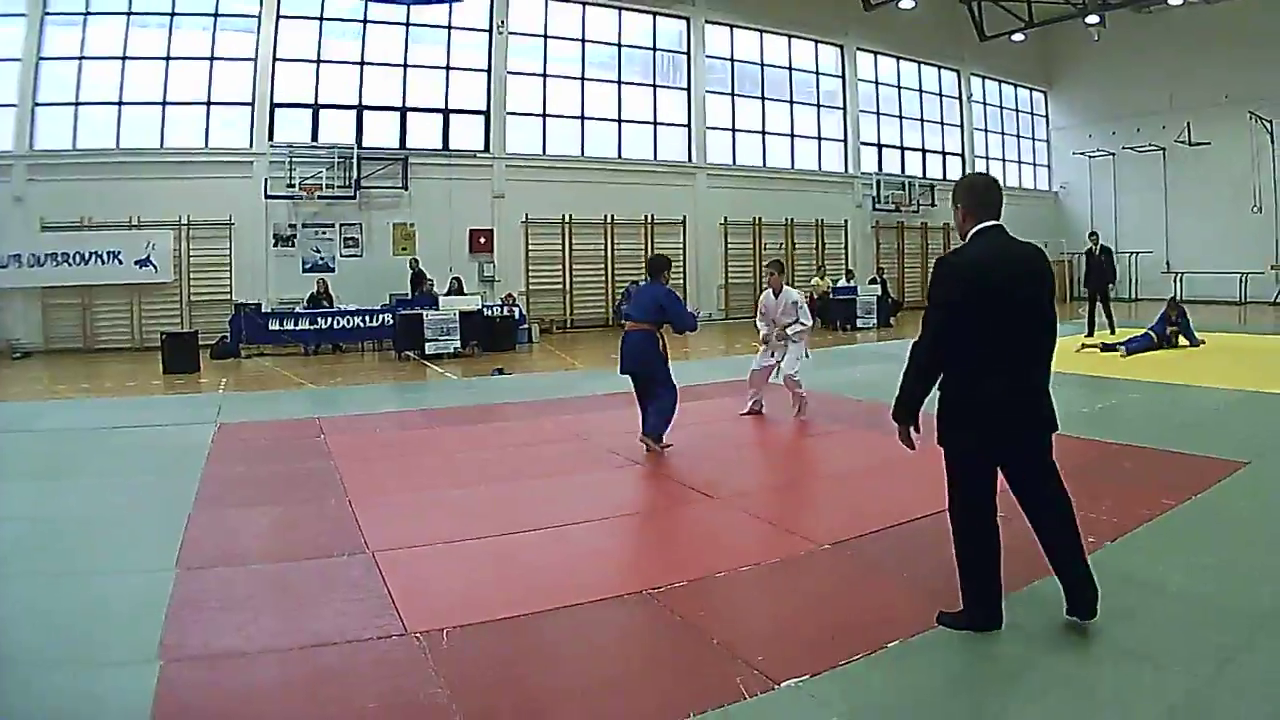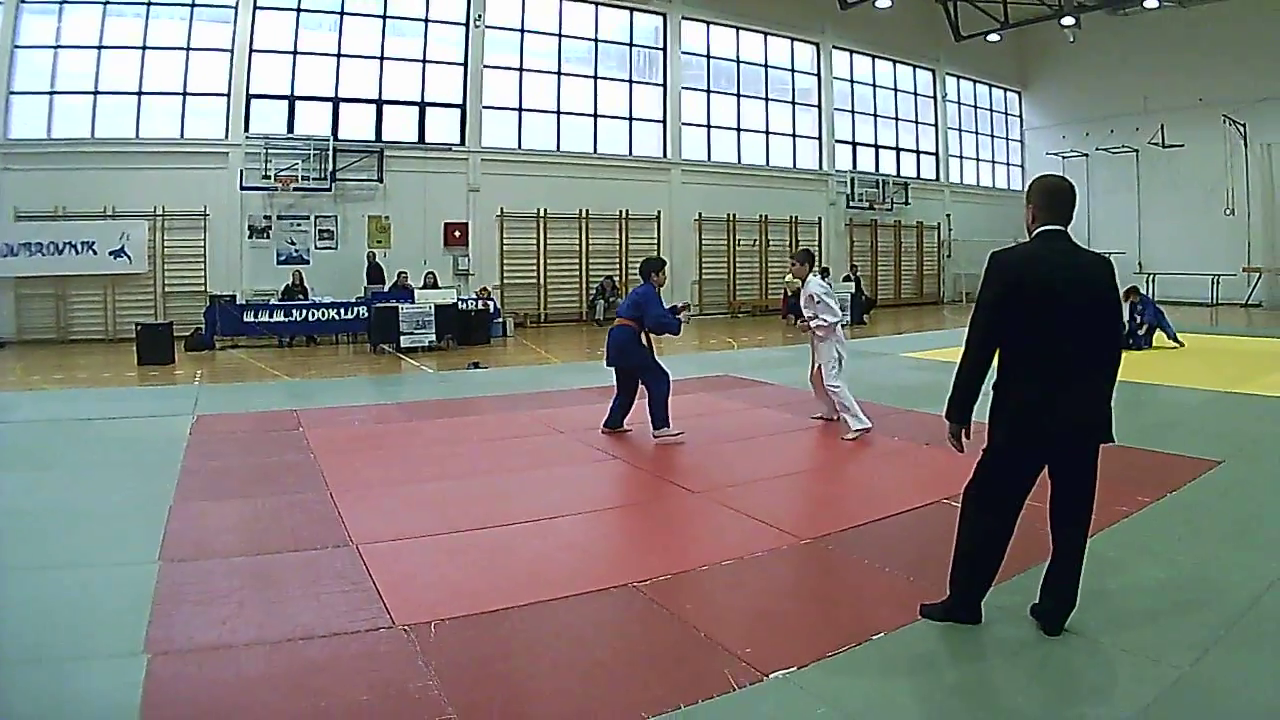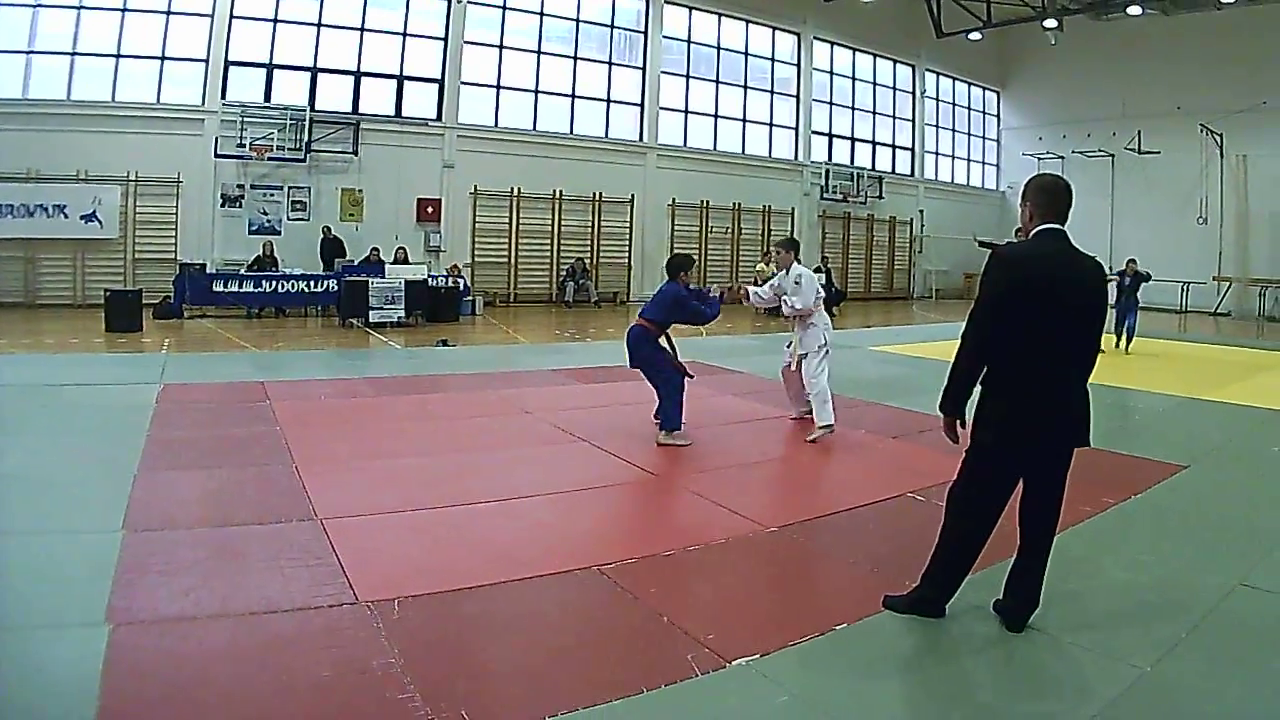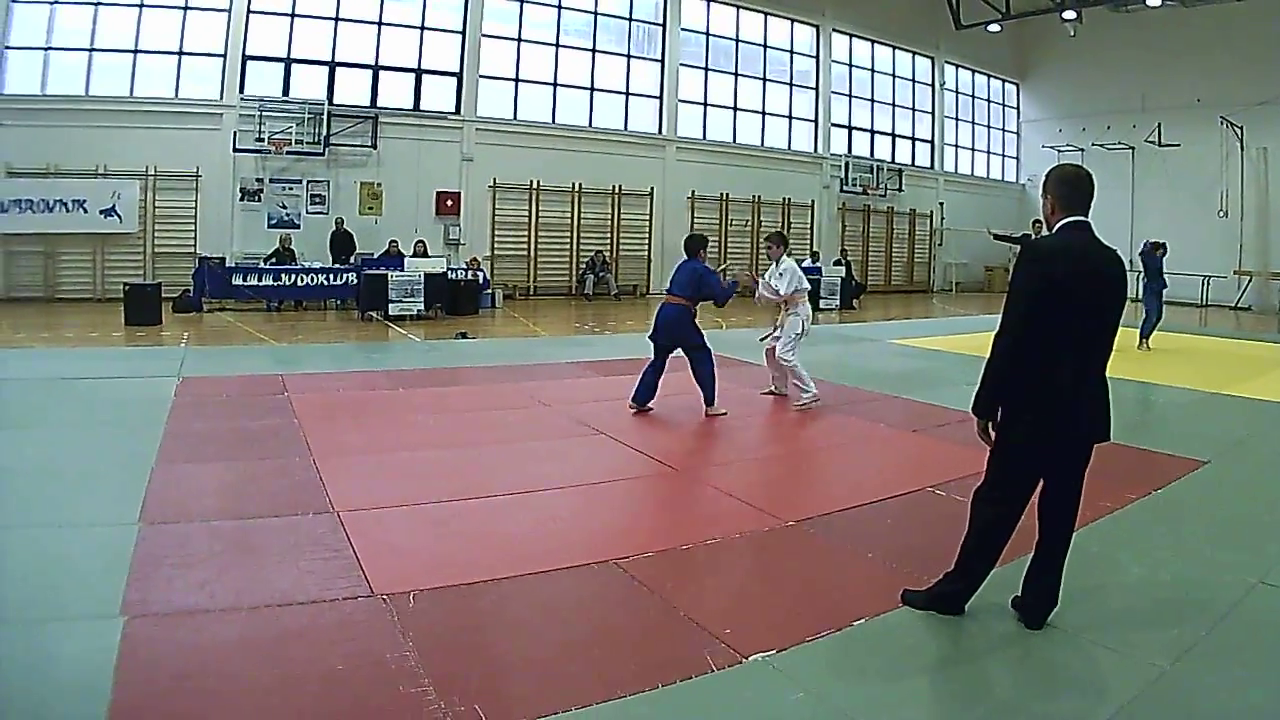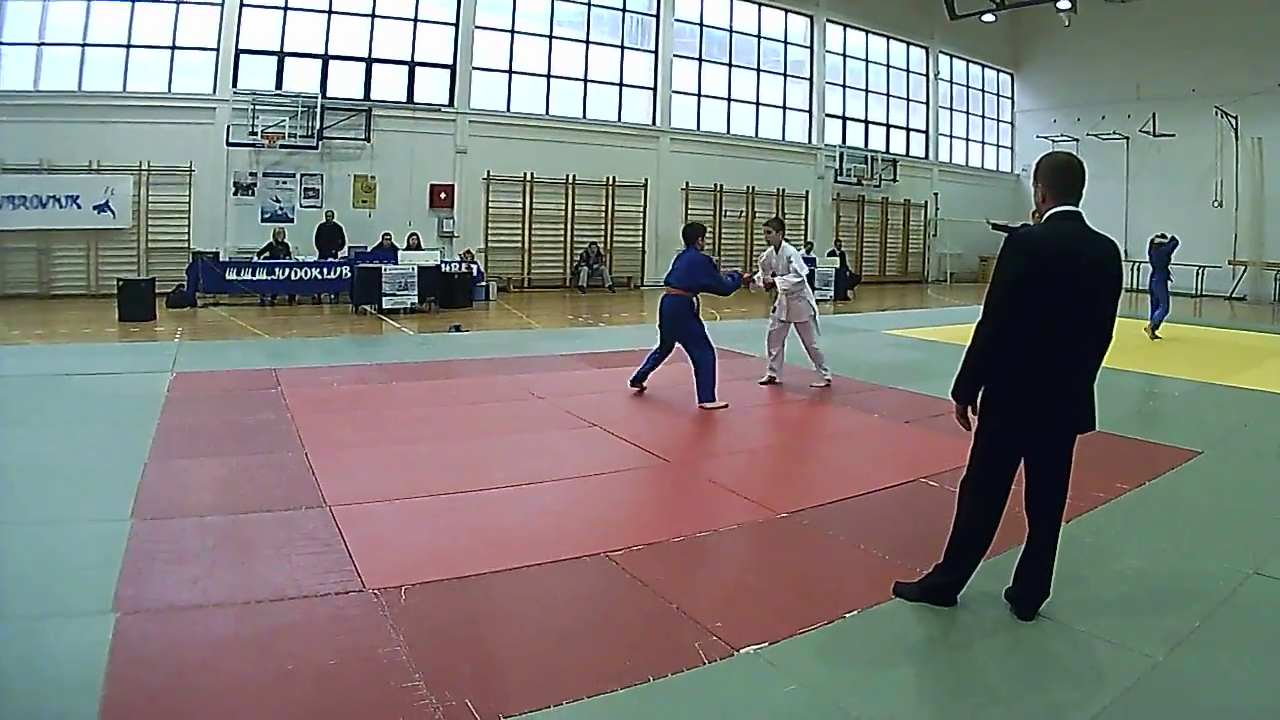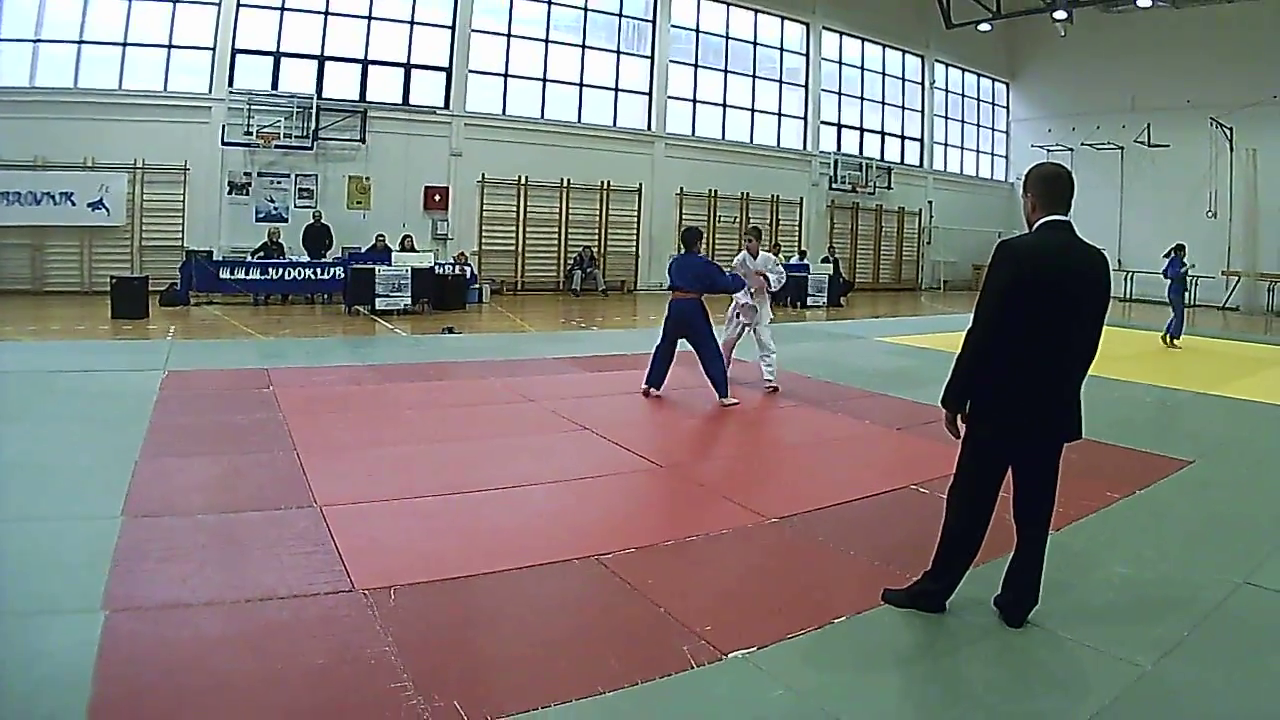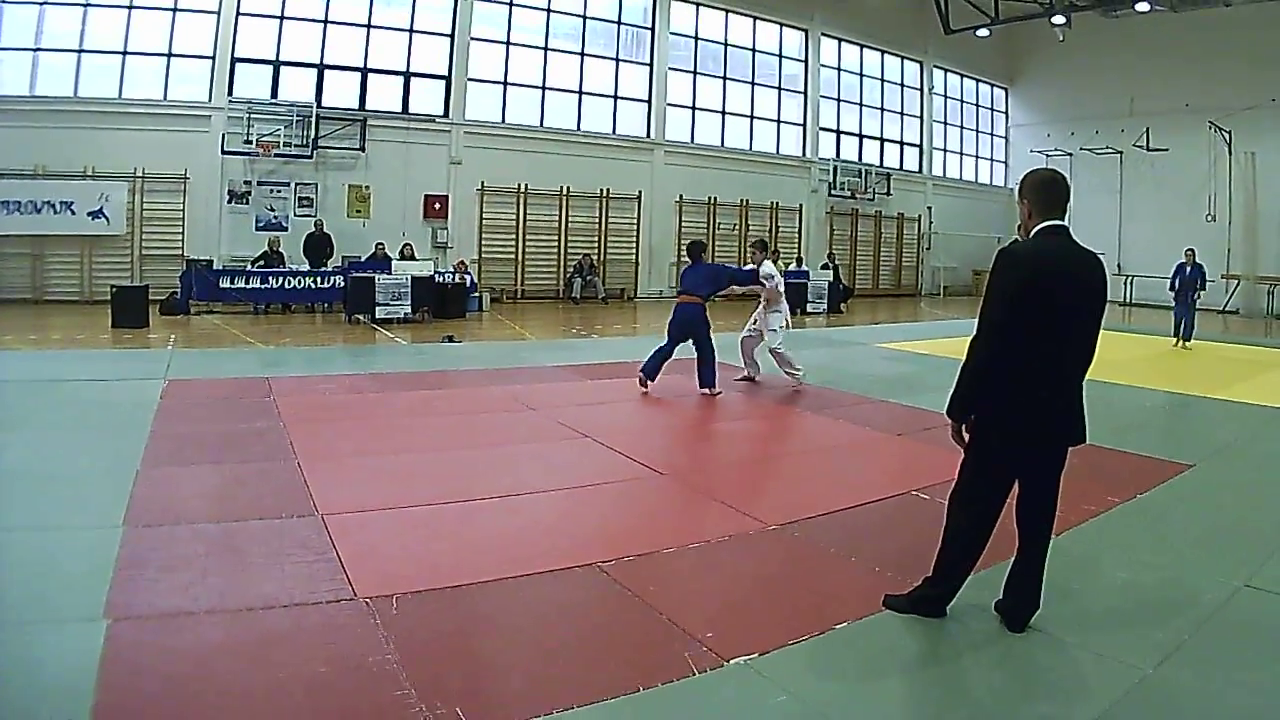
dt=0.7s
person 1, frame 1
left shoulder: (955, 266)
right shoulder: (1034, 258)
left elbow: (932, 345)
right elbow: (1046, 331)
left wrist: (906, 409)
left hip: (972, 413)
right hip: (1027, 407)
left knee: (972, 512)
right knee: (1046, 499)
left ankle: (981, 609)
right ankle: (1081, 595)
person 1, frame 2
left shoulder: (1007, 264)
right shoulder: (1098, 269)
left elbow: (980, 344)
right elbow: (1110, 347)
left wrist: (959, 409)
left hip: (1022, 413)
right hip: (1082, 414)
left knee: (986, 505)
right knee: (1071, 515)
left ankle: (963, 601)
right ankle: (1054, 609)
person 1, frame 3
left shoulder: (1010, 260)
right shoulder: (1092, 272)
left elbow: (978, 339)
right elbow: (1089, 349)
left wrist: (953, 402)
left hip: (1009, 411)
right hip: (1065, 414)
left knee: (971, 505)
right knee: (1041, 515)
left ankle: (931, 594)
right ankle: (1018, 606)
person 1, frame 4
left shoulder: (1041, 253)
right shoulder: (1112, 262)
left elbow: (1013, 338)
right elbow: (1102, 338)
left wrist: (986, 404)
left hip: (1035, 407)
right hip: (1085, 407)
left knee: (997, 503)
right knee: (1060, 510)
left ankle: (954, 591)
right ankle: (1037, 603)
person 1, frame 5
left shoulder: (1025, 243)
right shoulder: (1107, 252)
left elbow: (993, 325)
right elbow: (1102, 332)
left wrist: (965, 389)
left hip: (1013, 396)
right hip: (1068, 399)
left knee: (982, 494)
right knee: (1047, 501)
left ankle: (945, 583)
right ankle: (1029, 594)
person 1, frame 6
left shoulder: (1016, 252)
right shoulder: (1095, 262)
left elbow: (983, 335)
right elbow: (1088, 341)
left wrist: (955, 398)
left hip: (1001, 404)
right hip: (1055, 407)
left knee: (970, 501)
right knee: (1034, 509)
left ankle: (934, 589)
right ankle: (1017, 601)
person 1, frame 7
left shoulder: (1017, 259)
right shoulder: (1092, 266)
left elbow: (988, 343)
right elbow: (1085, 344)
left wrist: (961, 408)
left hip: (1007, 411)
right hip: (1060, 412)
left knee: (973, 506)
right knee: (1037, 514)
left ankle: (935, 593)
right ankle: (1019, 606)
person 2, frame 1
left shoulder: (639, 291)
right shoulder: (665, 294)
right elbow: (683, 323)
right wrist: (692, 317)
left hip: (630, 342)
right hip: (646, 342)
left knee: (646, 392)
right knee: (667, 392)
left ankle: (654, 438)
right ankle: (652, 434)
person 2, frame 2
left shoulder: (641, 291)
right shoulder: (650, 294)
left elbow: (652, 315)
right elbow: (656, 323)
left wrist: (676, 309)
right wrist: (678, 320)
left hip: (619, 338)
right hip: (628, 340)
left knee: (627, 384)
right knee: (658, 379)
left ankle: (612, 424)
right ankle: (660, 428)
person 2, frame 3
left shoulder: (673, 290)
right shoulder: (677, 295)
left elbow: (694, 297)
right elbow: (701, 316)
right wrist: (714, 299)
left hip: (642, 336)
right hip: (641, 339)
left knee: (673, 374)
right knee: (672, 380)
left ankle: (663, 416)
right ankle: (668, 432)
person 2, frame 4
left shoulder: (683, 266)
right shoulder: (703, 271)
right elbow: (719, 298)
left wrist: (716, 275)
right wrist: (735, 283)
left hip: (664, 313)
right hip: (681, 317)
left knee: (659, 359)
right knee: (702, 360)
left ankle: (638, 401)
right ankle: (710, 405)
person 2, frame 5
left shoulder: (681, 257)
right shoulder: (702, 260)
right elbow: (722, 286)
right wrist: (738, 277)
left hip: (667, 303)
right hip: (681, 307)
left knee: (665, 345)
right knee: (703, 352)
left ankle: (638, 379)
right ankle: (706, 399)
person 2, frame 6
left shoulder: (675, 262)
right shoulder: (705, 265)
right elbow: (727, 285)
right wrist: (740, 280)
left hip: (675, 307)
right hip: (693, 309)
left knee: (665, 347)
right knee: (710, 352)
left ankle: (650, 385)
right ankle: (723, 395)
person 2, frame 7
left shoulder: (686, 272)
right shoulder: (713, 270)
right elbow: (738, 276)
right wrist: (758, 276)
left hip: (680, 310)
right hip: (696, 311)
left knee: (670, 345)
right knee: (705, 348)
left ankle: (646, 373)
right ankle: (709, 386)
person 3, frame 1
left shoulder: (794, 296)
right shoulder: (765, 297)
left elbow: (806, 322)
right elbow: (762, 320)
left wrist: (787, 333)
right wrist: (764, 334)
left hip: (794, 340)
right hip: (774, 340)
left knee: (788, 373)
right knee: (757, 371)
left ankle: (800, 400)
right ankle: (755, 405)
person 3, frame 2
left shoulder: (816, 289)
right shoulder: (807, 287)
left elbow: (834, 318)
left wrist: (811, 326)
right wrist: (806, 323)
left hip: (829, 339)
right hip: (820, 339)
left knee: (833, 383)
right knee: (817, 379)
left ankle: (859, 424)
right ankle: (831, 412)
person 3, frame 3
left shoulder: (803, 275)
right shoulder: (783, 277)
left elbow: (802, 306)
right elbow: (765, 294)
left wrist: (782, 299)
right wrist: (745, 293)
left hip: (815, 328)
right hip: (802, 328)
left knee: (814, 376)
right knee: (790, 371)
left ankle: (825, 422)
right ankle: (804, 408)
person 3, frame 4
left shoulder: (788, 268)
right shoulder: (777, 266)
left elbow: (777, 294)
right elbow: (768, 289)
left wrist: (759, 287)
right wrist: (760, 292)
left hip: (798, 314)
right hip: (788, 312)
left knee: (785, 355)
right knee: (772, 350)
left ankle: (809, 393)
right ankle: (778, 386)
person 3, frame 5
left shoulder: (790, 253)
right shoulder: (768, 255)
left elbow: (798, 277)
right elbow: (764, 276)
left wrist: (775, 282)
left hip: (800, 299)
right hip: (784, 299)
left knee: (809, 340)
right knee: (774, 336)
left ankle: (825, 376)
right ankle: (773, 373)
person 3, frame 6
left shoulder: (769, 259)
right shoulder: (740, 259)
left elbow: (781, 278)
left wrist: (766, 277)
right wrist: (745, 302)
left hip: (760, 303)
right hip: (742, 302)
left knee: (765, 341)
right knee: (729, 339)
left ankle: (771, 379)
right ankle: (723, 368)
person 3, frame 7
left shoulder: (767, 270)
right shoulder: (758, 268)
left elbow: (772, 288)
left hip: (776, 311)
right hip: (764, 309)
left knee: (774, 346)
right knee: (747, 340)
left ankle: (795, 374)
right ankle: (751, 372)
